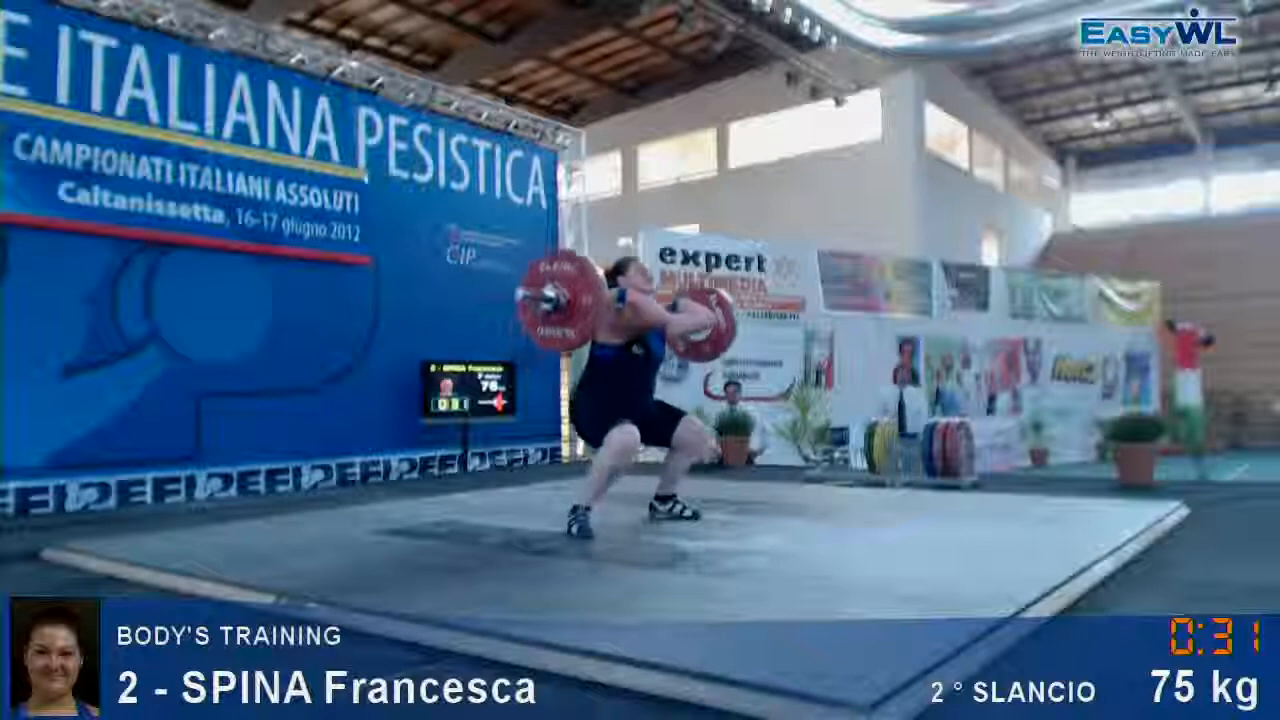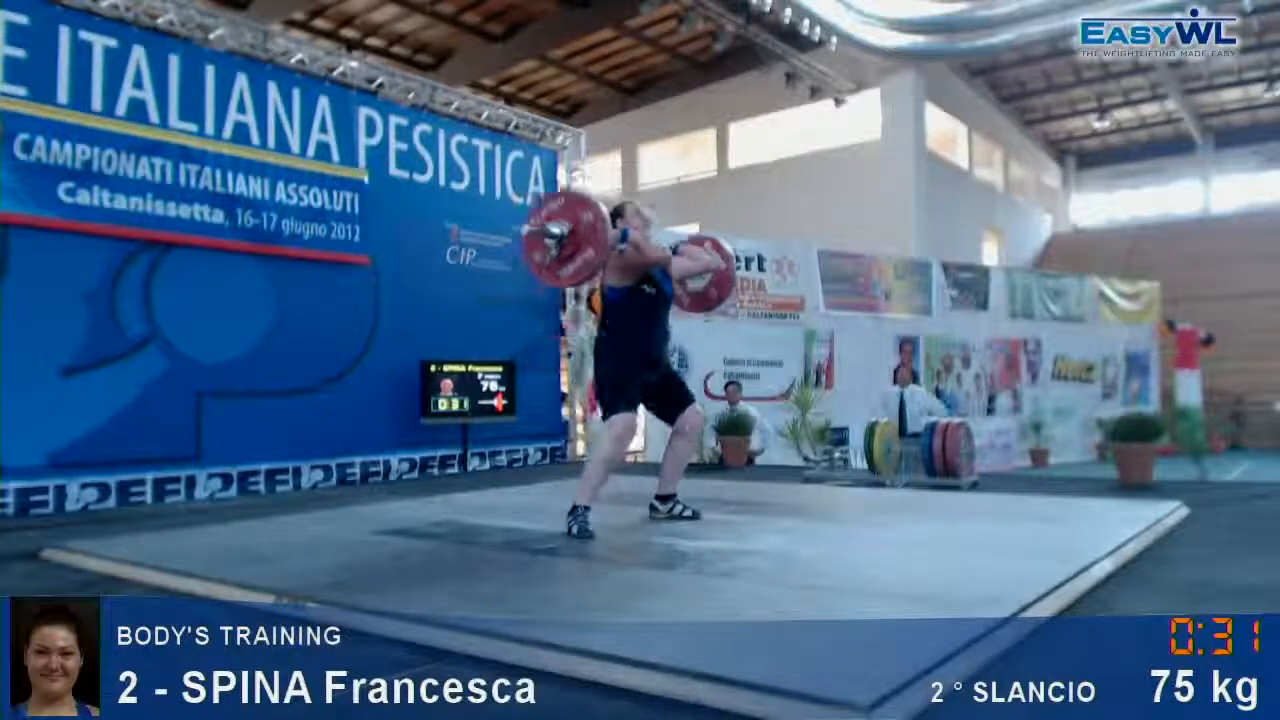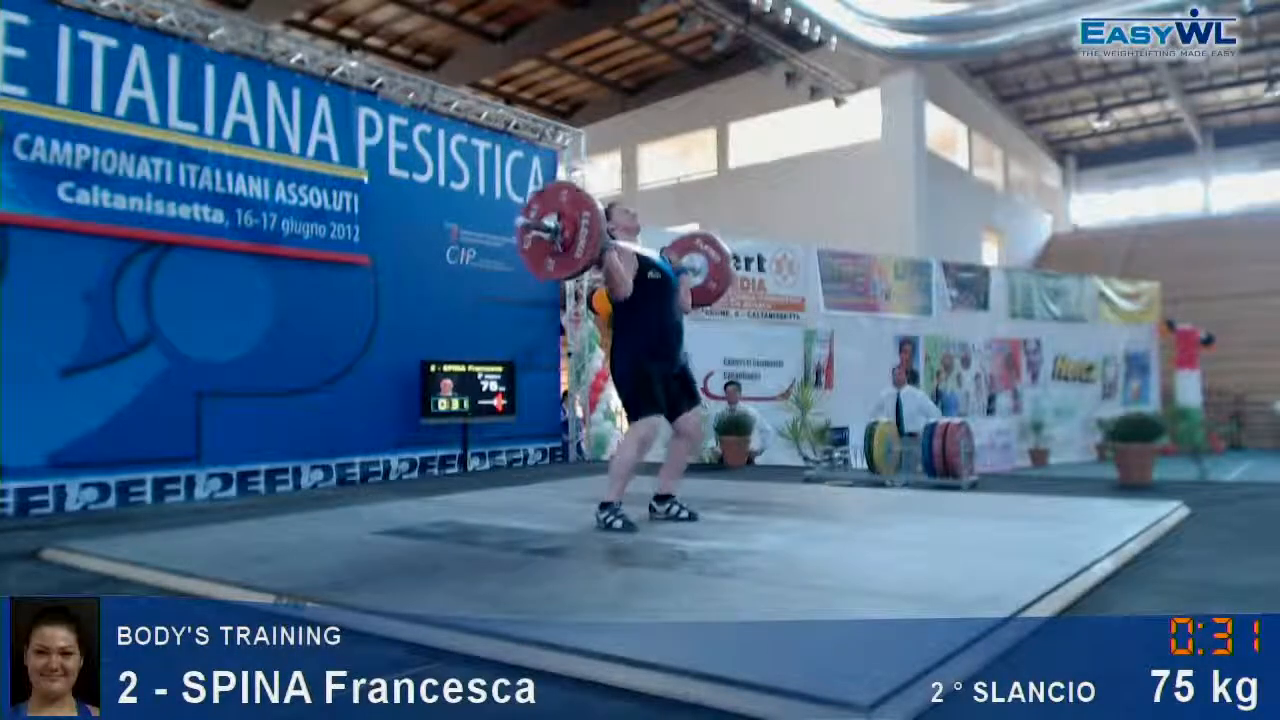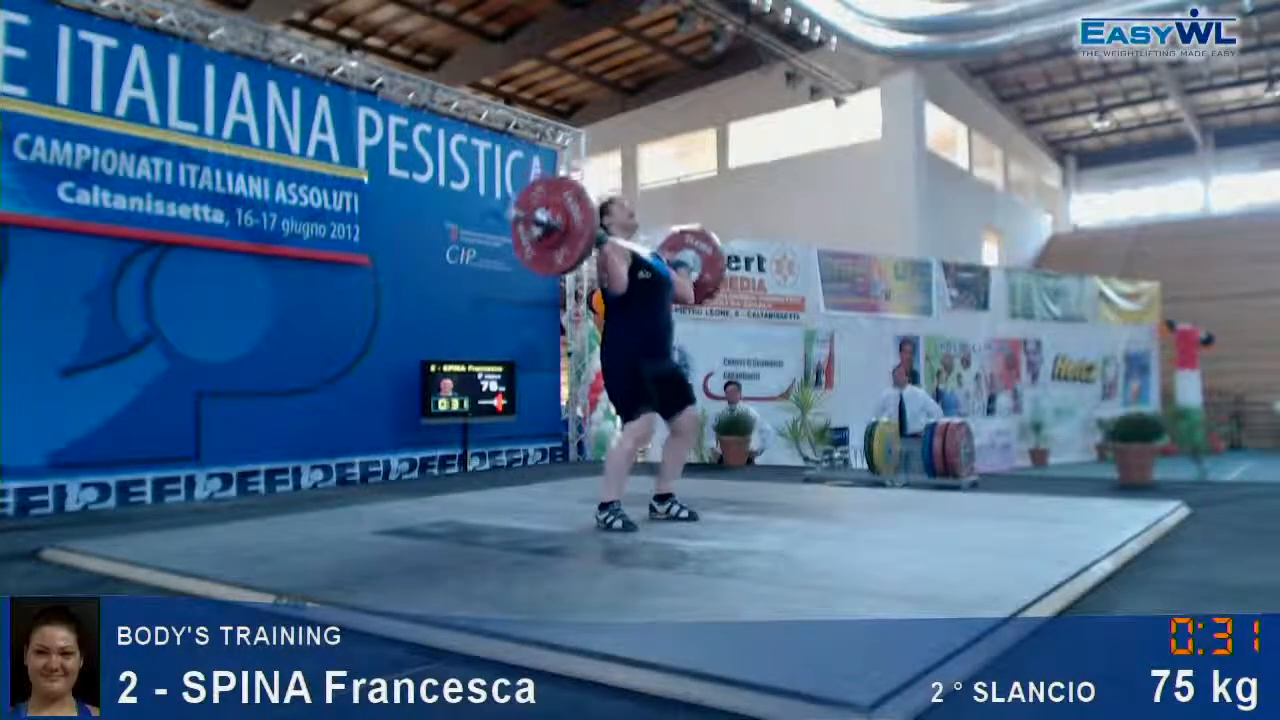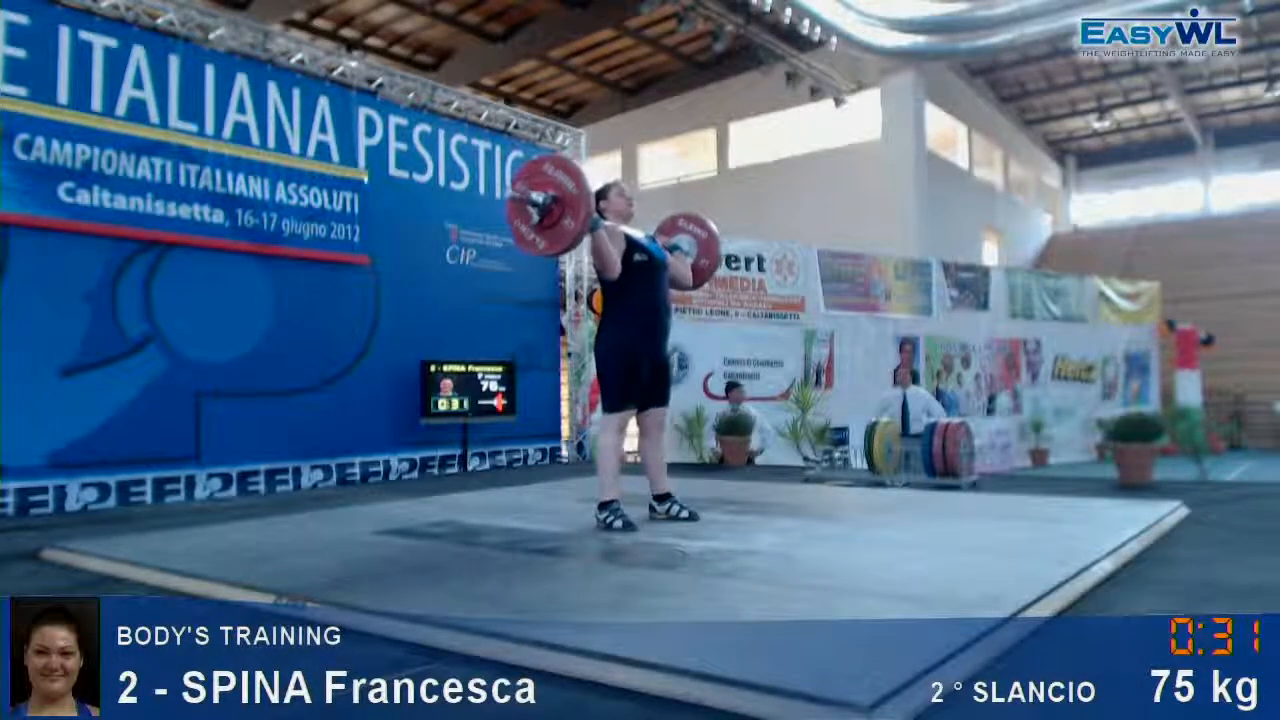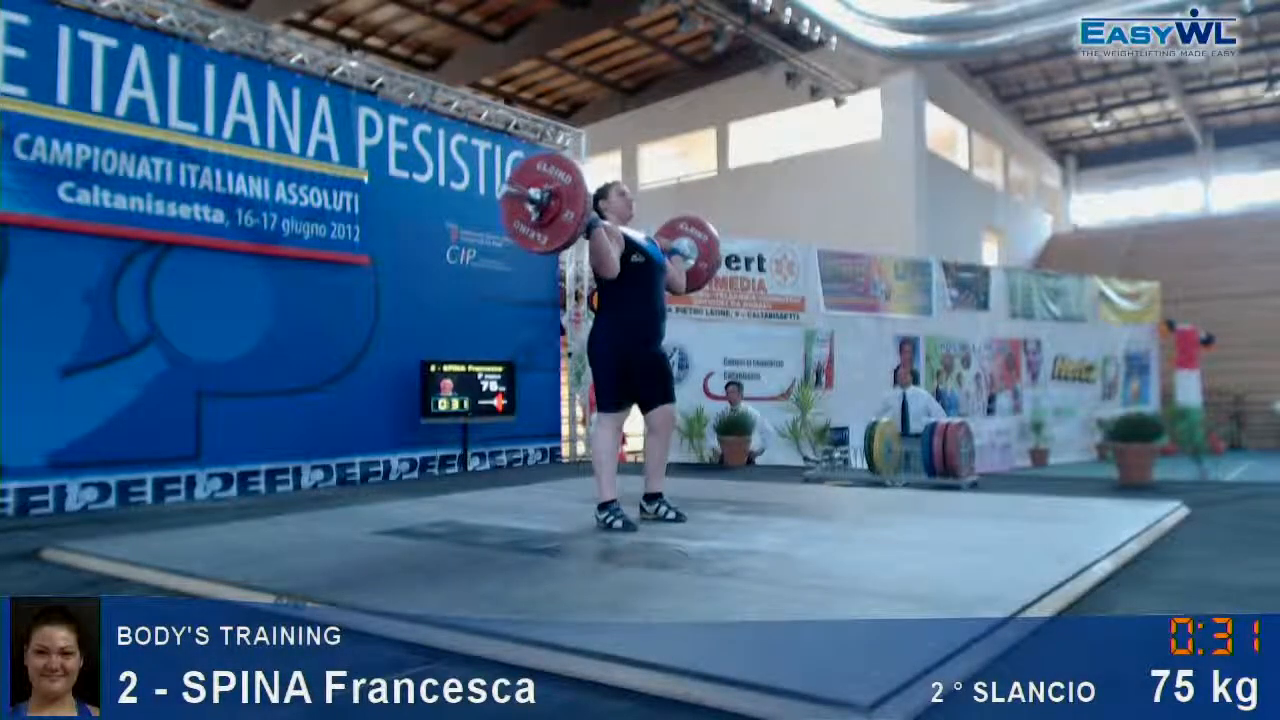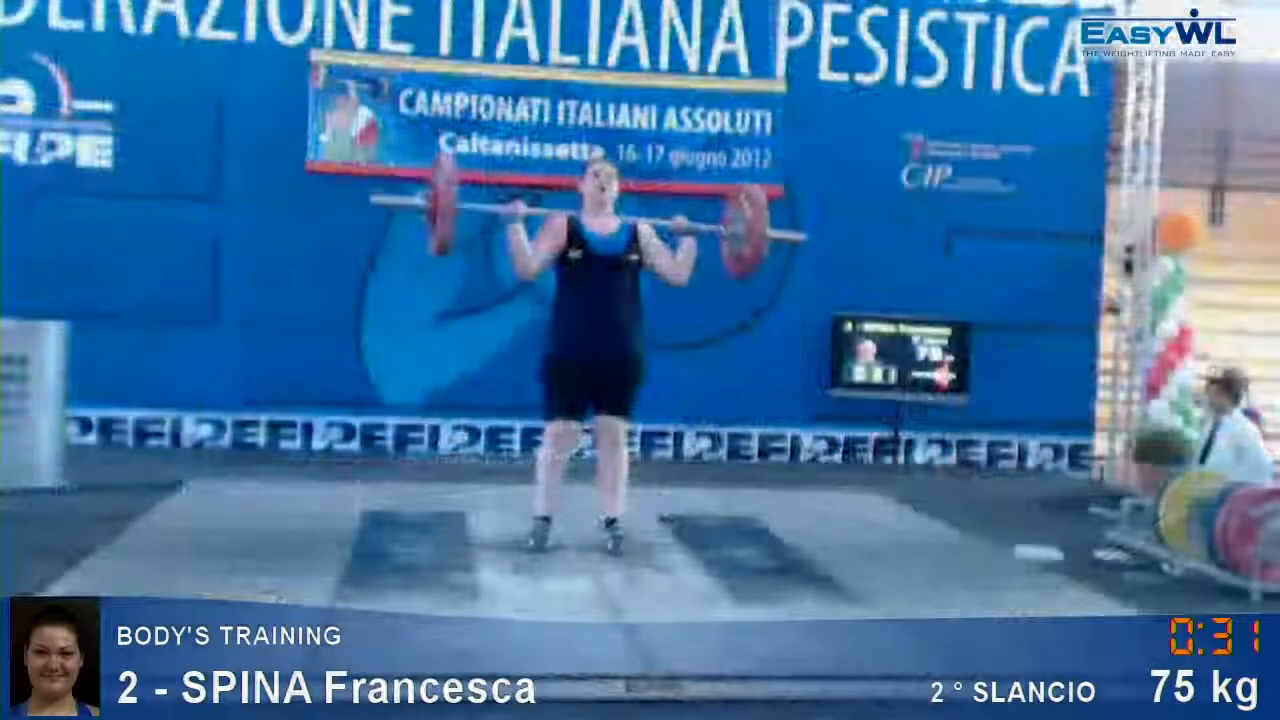
dt=0.7s
person 1, frame 1
left shoulder: (656, 323)
right shoulder: (616, 317)
left elbow: (706, 318)
right elbow: (655, 317)
left wrist: (678, 303)
right wrist: (621, 295)
left hip: (637, 409)
right hip: (595, 409)
left knee: (699, 436)
right knee: (626, 440)
left ankle: (663, 500)
right ankle: (580, 510)
person 1, frame 2
left shoulder: (658, 263)
right shoulder: (623, 256)
left elbow: (713, 263)
right elbow: (655, 257)
left wrist: (683, 250)
right wrist: (624, 237)
left hip: (655, 364)
right hip: (617, 364)
left knee: (690, 423)
right knee: (620, 430)
left ankle: (664, 499)
right ankle: (579, 510)
person 1, frame 3
left shoulder: (657, 259)
right shoulder: (619, 255)
left elbow: (683, 304)
right elbow: (622, 290)
left wrist: (681, 269)
right wrist: (605, 247)
left hip: (671, 360)
right hip: (636, 360)
left knee: (690, 427)
right knee: (644, 430)
left ankle: (662, 500)
right ankle: (608, 506)
person 1, frame 4
left shoulder: (652, 258)
right shoulder: (613, 252)
left elbow: (687, 296)
right elbow: (617, 285)
left wrist: (676, 264)
right wrist: (602, 243)
left hip: (660, 358)
right hip: (626, 357)
left knee: (687, 422)
right knee: (641, 428)
left ankle: (663, 500)
right ankle: (608, 507)
person 1, frame 5
left shoulder: (647, 240)
right shoulder: (608, 234)
left elbow: (684, 279)
right elbow: (611, 270)
left wrist: (675, 247)
right wrist: (595, 227)
left hip: (653, 345)
right hip: (621, 343)
left knee: (654, 422)
right knee: (616, 420)
left ankle: (661, 499)
right ankle: (607, 506)
person 1, frame 6
left shoulder: (649, 242)
right shoulder: (607, 234)
left elbow: (678, 285)
right elbow: (609, 269)
left wrist: (676, 253)
right wrist: (593, 227)
left hip: (649, 346)
right hip: (614, 344)
left knee: (664, 418)
right knee: (611, 419)
left ankle: (652, 498)
right ankle: (606, 505)
person 1, frame 7
left shoulder: (639, 233)
right shoulder: (562, 226)
left elbow: (678, 274)
right elbow: (527, 268)
left wrist: (687, 236)
right wrist: (515, 223)
left hip: (621, 353)
right hip: (569, 351)
left knee: (613, 434)
right knee: (560, 433)
left ankle: (612, 521)
right ankle: (542, 518)
